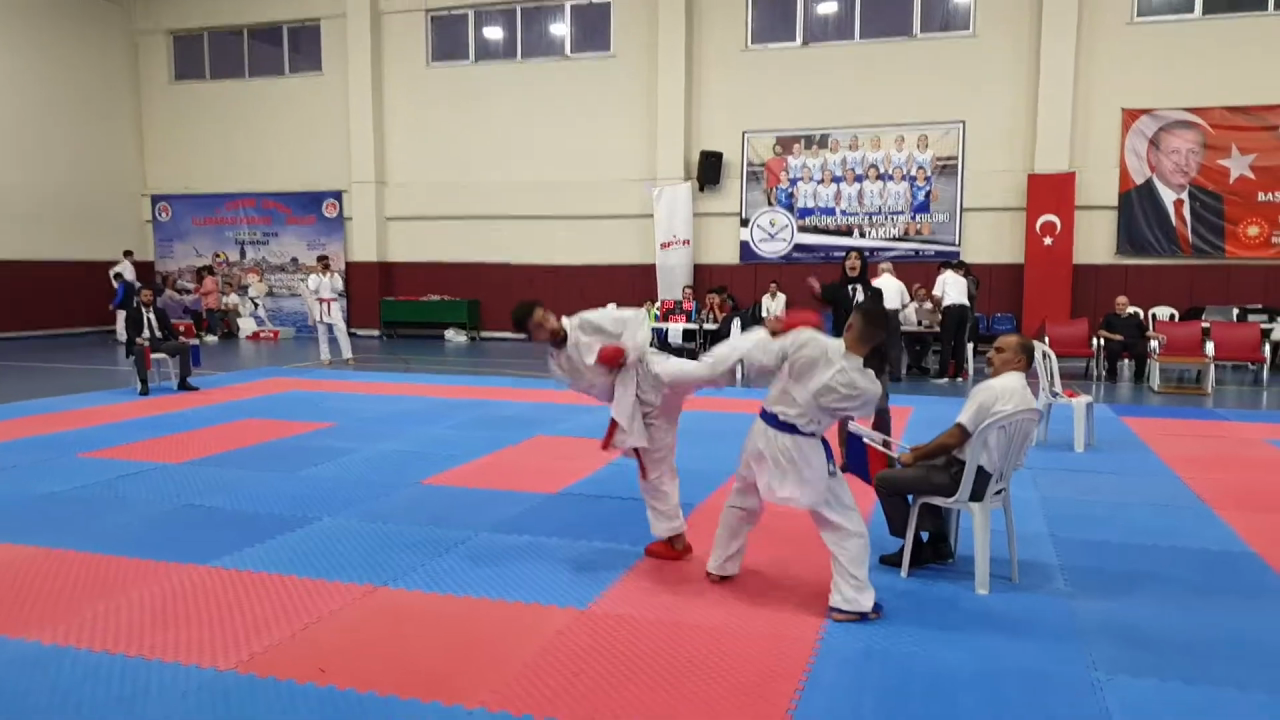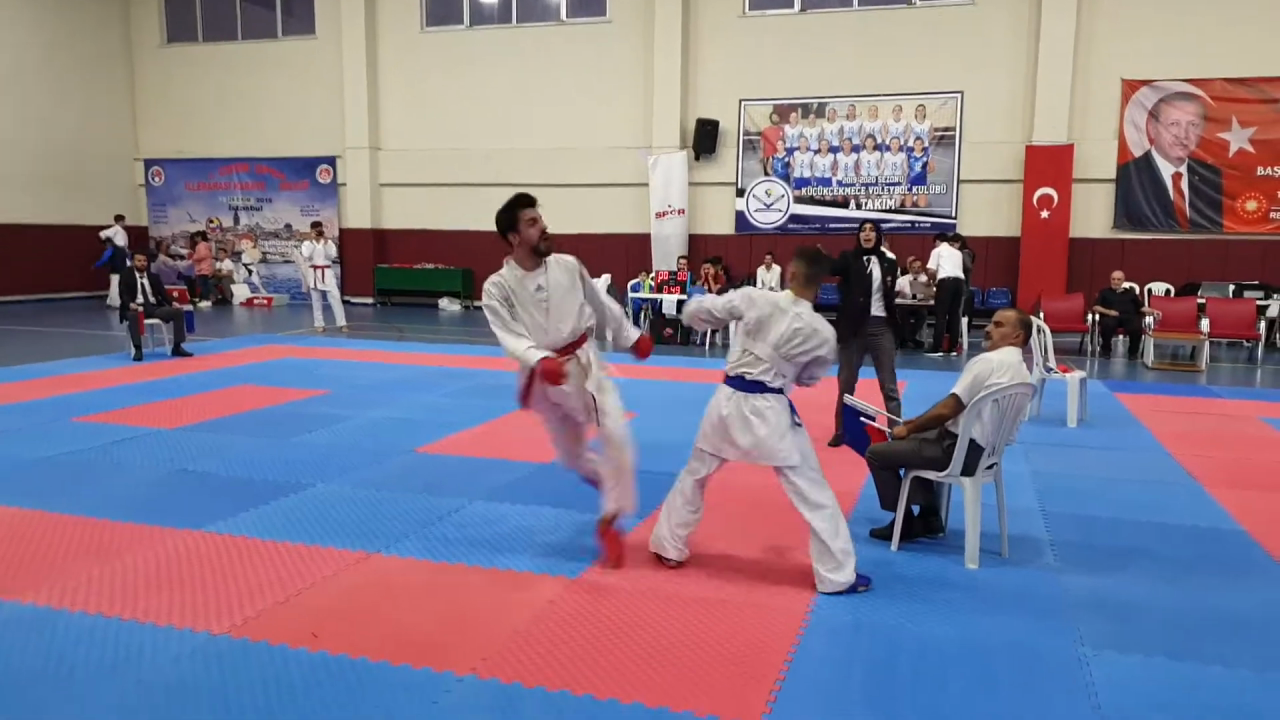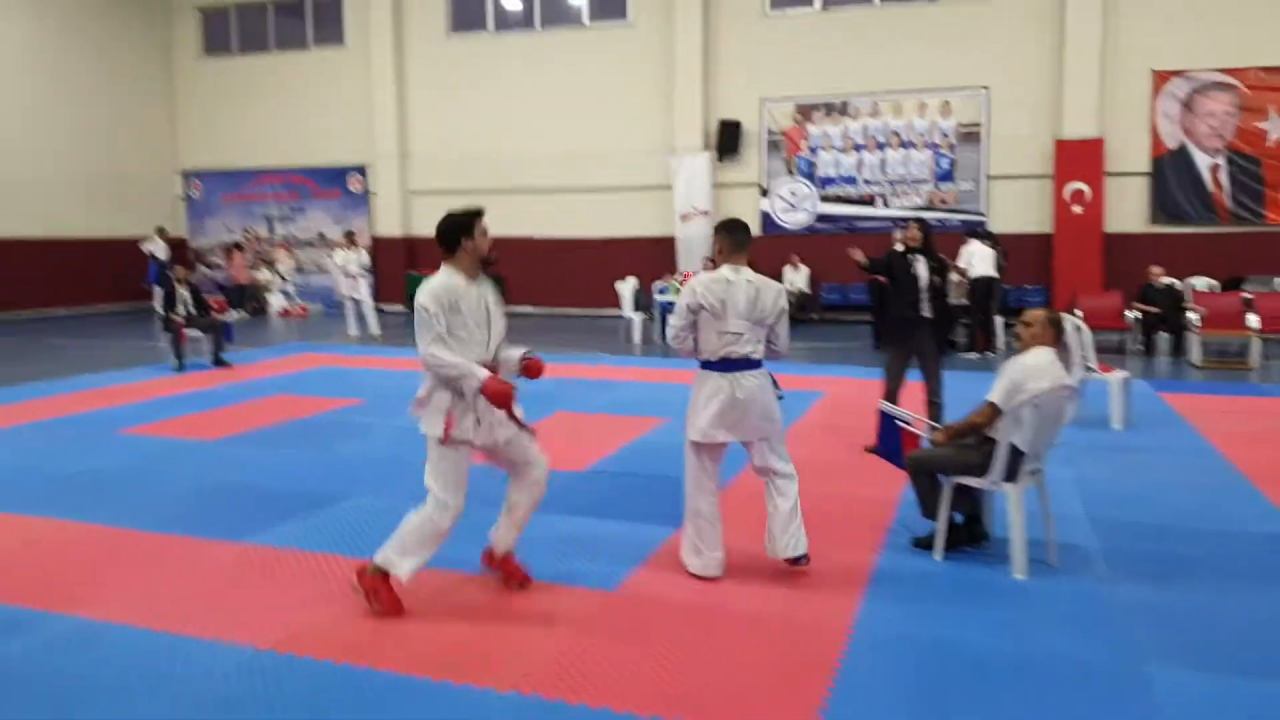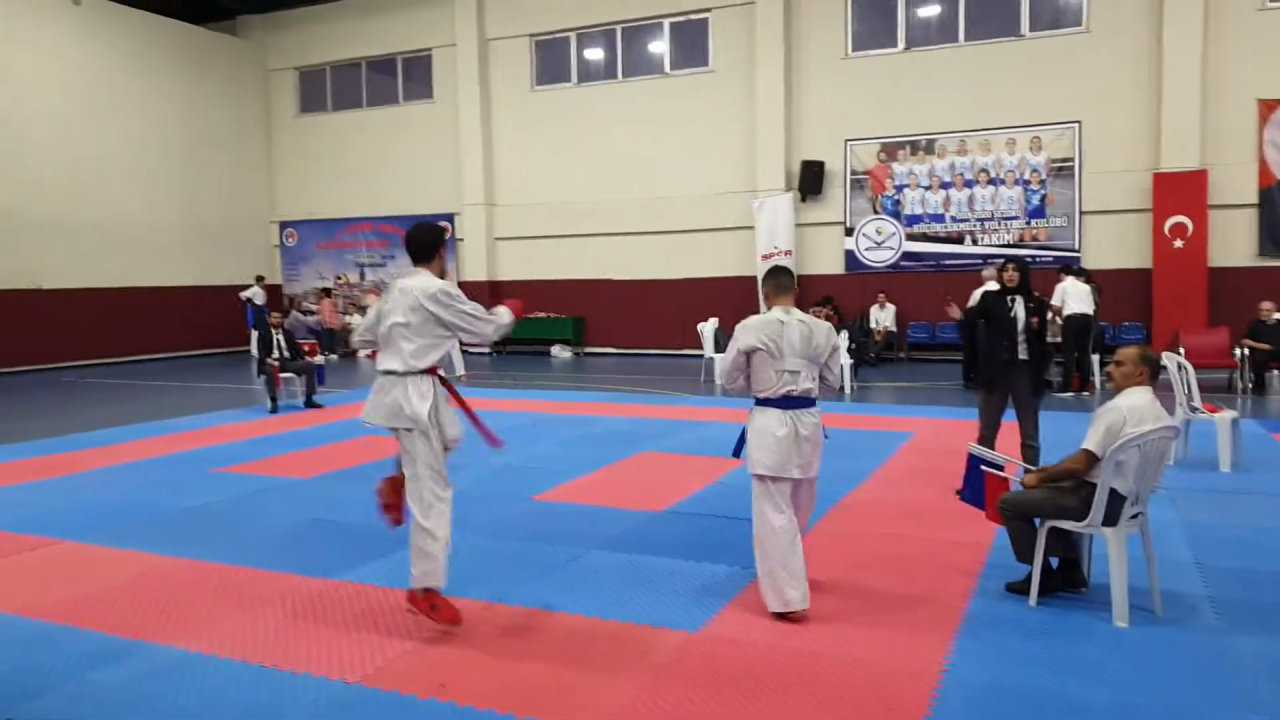
dt=0.3s
person 1, frame 1
left shoulder: (586, 322)
right shoulder: (558, 363)
left elbow: (636, 318)
left wrist: (626, 349)
left hip: (649, 376)
right hip: (640, 404)
left knee: (706, 370)
right knee: (653, 470)
right ankle: (674, 538)
person 1, frame 2
left shoulder: (567, 265)
right shoulder: (498, 287)
left elbow: (600, 301)
right elbow: (510, 337)
left wrist: (631, 334)
right wrist: (539, 360)
left hip: (584, 368)
right hip: (549, 378)
left knee: (614, 437)
right knee: (570, 450)
left ankle: (611, 520)
right ankle: (596, 470)
person 1, frame 3
left shoulder: (483, 289)
right shoulder: (436, 292)
right elbow: (433, 353)
left wrist: (520, 360)
right wrist: (482, 381)
left hip: (487, 402)
right hip: (453, 406)
left knee: (532, 468)
right knee: (445, 504)
left ankle: (500, 552)
right ankle: (380, 573)
person 1, frame 4
left shoulder: (393, 291)
right shoulder: (438, 290)
left elbow: (363, 337)
right elbow: (484, 329)
right wrist: (507, 312)
left hip: (392, 391)
right hip: (418, 395)
right knee: (431, 493)
left ankle: (400, 483)
right ankle: (425, 588)
person 2, frame 1
left shoulder: (806, 340)
right shoulder: (868, 389)
left elbow: (755, 354)
left wrist: (759, 337)
left hip: (764, 433)
right hip: (801, 450)
left knee: (741, 501)
right knee: (846, 522)
left ankle: (721, 566)
right ankle: (852, 602)
person 2, frame 2
left shoulder: (752, 299)
right shoulder: (822, 333)
left elbow: (699, 310)
right elbow: (810, 378)
left wrist: (695, 310)
left hip: (728, 401)
right hip: (770, 411)
left knee: (695, 474)
right knee: (811, 490)
left ankle: (670, 547)
right ankle: (838, 573)
person 2, frame 3
left shoulder: (699, 285)
right shoulder: (773, 291)
left elbow: (679, 339)
right elbow: (779, 345)
left hip: (711, 385)
right hip: (755, 384)
left knee: (702, 478)
right knee: (777, 467)
left ankle: (704, 560)
right ankle: (791, 547)
person 2, frame 4
left shoulder: (751, 327)
right shoulder: (823, 330)
left elbow: (731, 378)
right elbow: (831, 382)
left hip: (769, 422)
right hip: (808, 420)
left knee: (773, 513)
right knee: (799, 508)
left ankle: (789, 598)
right ankle: (786, 580)
person 3, frame 1
left shoulder: (991, 388)
right shoulder: (1026, 396)
left elbow: (954, 438)
left wrist: (914, 456)
right wrist: (927, 449)
right hip: (993, 476)
left knee: (885, 480)
right knee: (926, 466)
left ankle: (915, 549)
right ankle: (938, 544)
person 3, frame 2
left shoulder: (989, 360)
right shoulder: (1022, 371)
left elbow: (947, 409)
left wrist: (909, 428)
right wrist: (918, 423)
right hip: (984, 451)
left knee: (877, 453)
right knee: (914, 442)
left ankle: (906, 522)
right ankle: (929, 517)
person 3, frame 3
left shoulder: (1022, 364)
right shoulder: (1060, 372)
left elbow: (984, 417)
left wrist: (947, 434)
right wrist: (956, 430)
left knee: (916, 459)
right knee: (957, 447)
left ankle: (949, 530)
right ankle: (972, 525)
person 3, frame 4
left shoulder: (1118, 407)
right shoulder: (1158, 411)
left elbow: (1081, 463)
left wrist: (1040, 477)
right wrist: (1050, 471)
left hip: (1101, 500)
right hip: (1128, 499)
left knee: (1010, 502)
right knee: (1052, 490)
left ankle: (1044, 575)
right ankle: (1070, 570)
person 4, frame 1
left shoulder: (874, 293)
right shoulder: (835, 288)
right elbow: (828, 297)
left wrist: (884, 355)
right wrist: (819, 292)
left hip: (870, 352)
left knee: (880, 406)
right ankle: (847, 456)
person 4, frame 2
left shoulder: (888, 264)
right shoulder: (849, 259)
left elbow: (890, 296)
right elbow: (836, 268)
left wrist: (894, 320)
left hip: (882, 327)
right hip: (855, 327)
left knee: (888, 384)
right knee: (846, 382)
right ankle: (842, 430)
person 4, frame 3
left shoulder: (938, 264)
right shoulder: (895, 258)
left elbow: (941, 297)
right elbow: (879, 267)
right wrist: (864, 262)
left hip: (928, 328)
right hip: (900, 327)
left knee: (933, 388)
right knee: (892, 386)
person 4, frame 4
left shoulder: (1035, 304)
right shoulder: (990, 299)
left elbow: (1041, 339)
right elbow: (976, 313)
right wrist: (961, 316)
left hip: (1025, 369)
right hip: (995, 368)
left knee: (1029, 430)
right knee: (988, 427)
